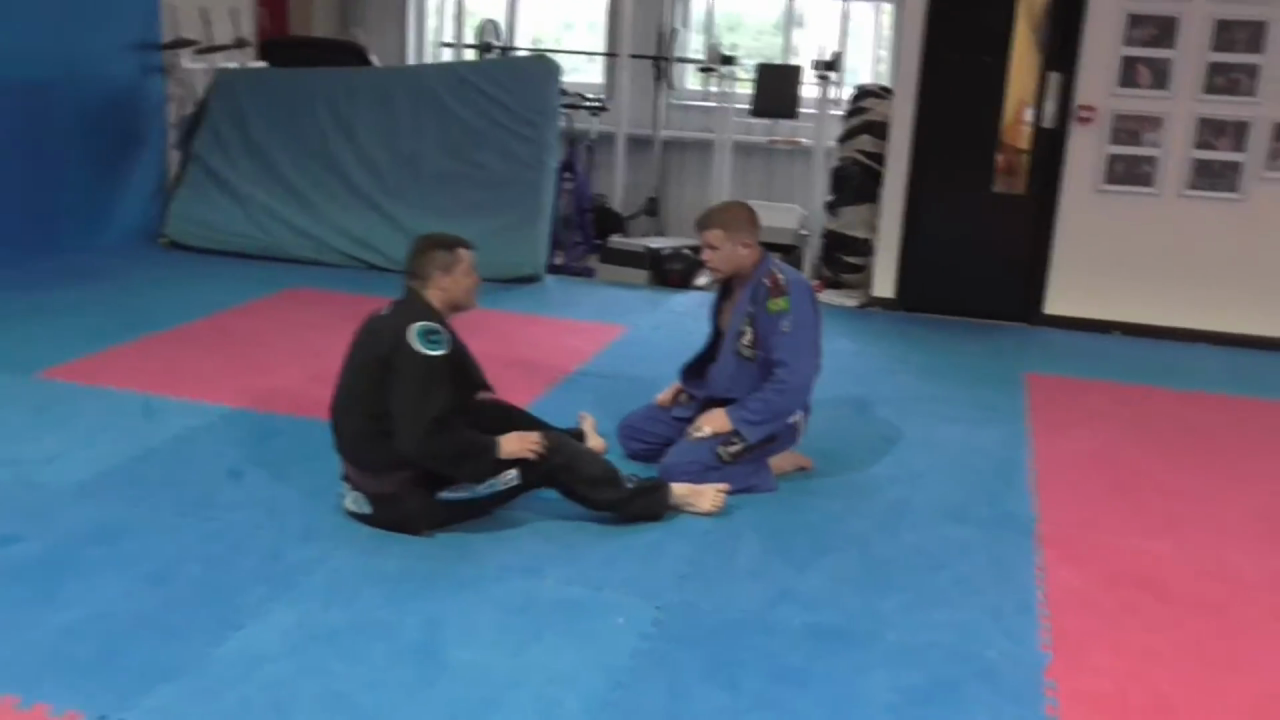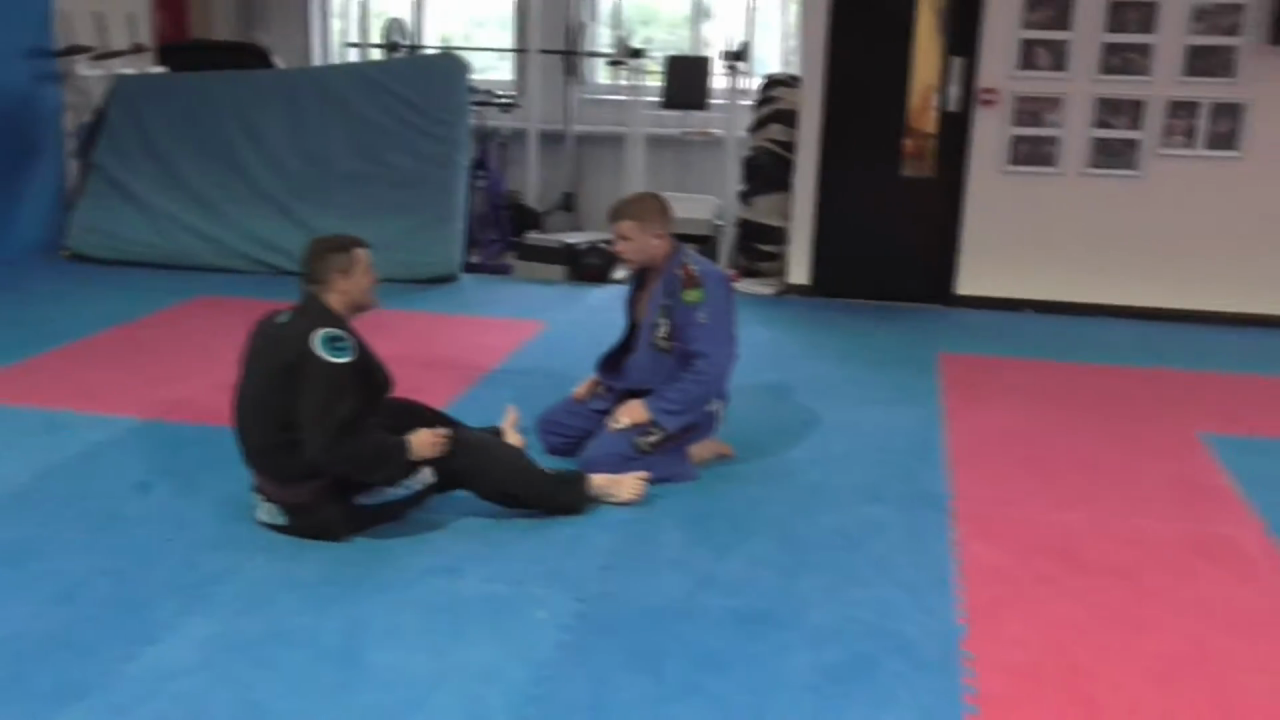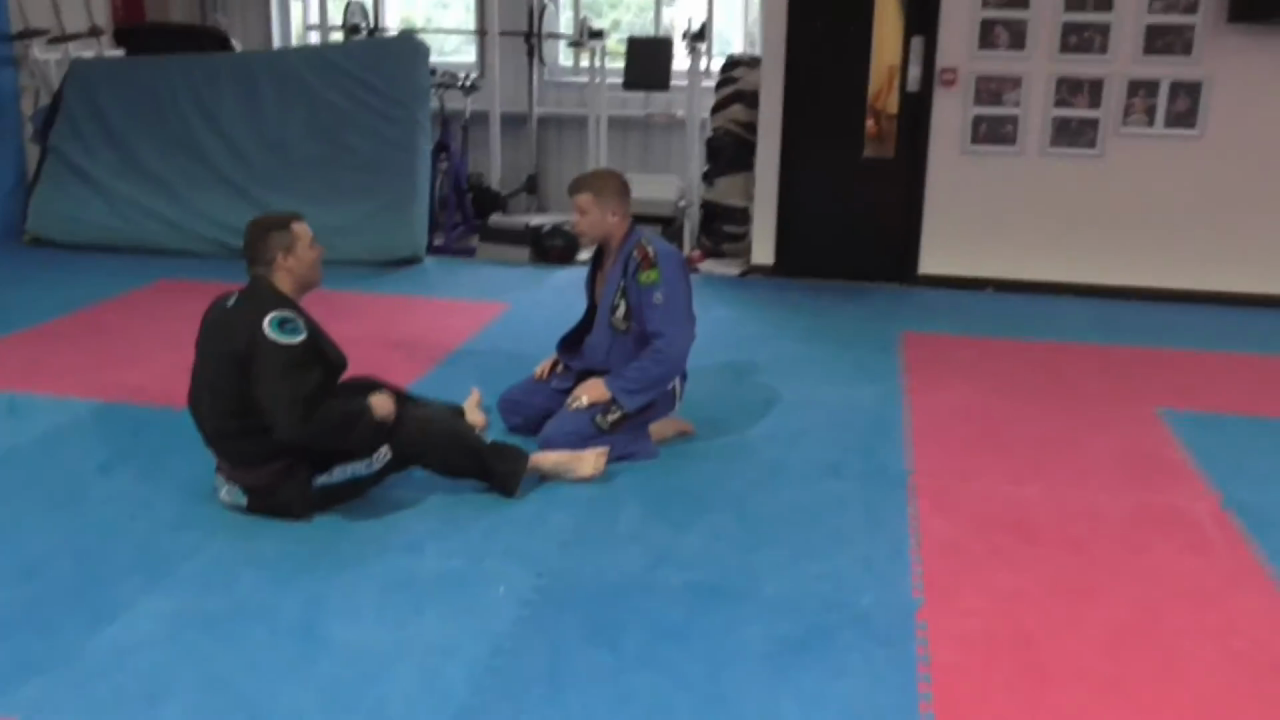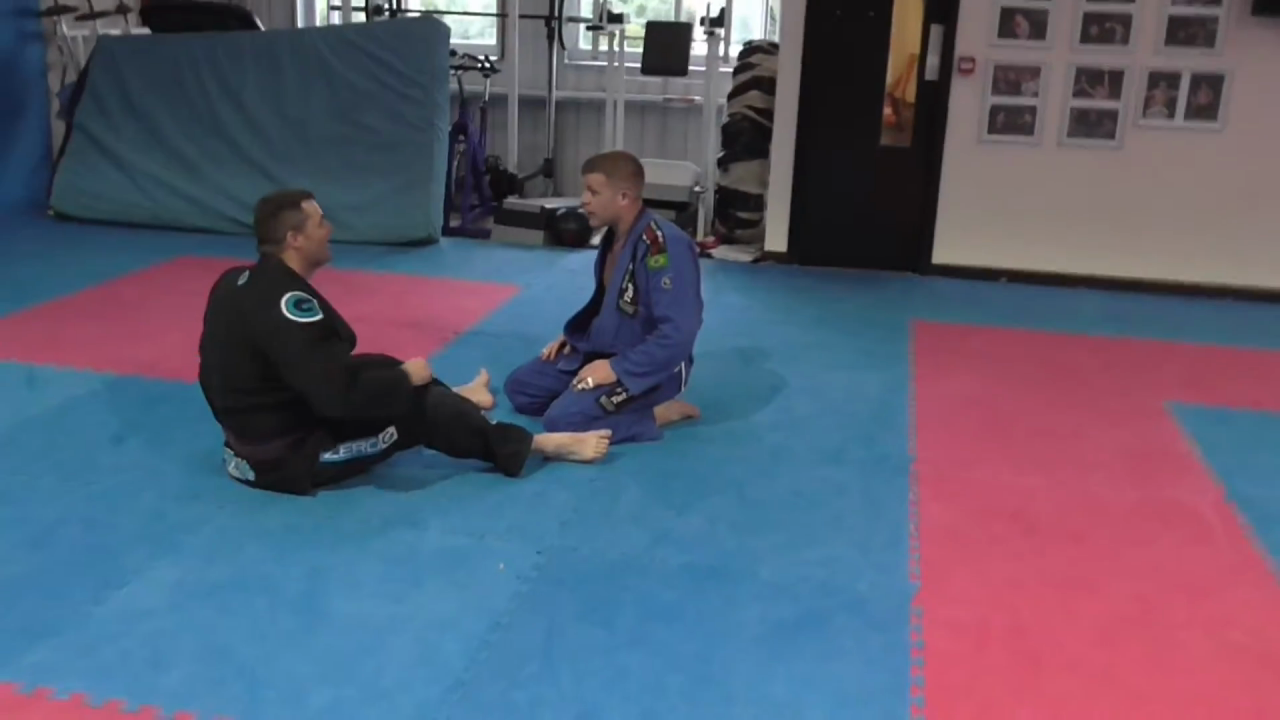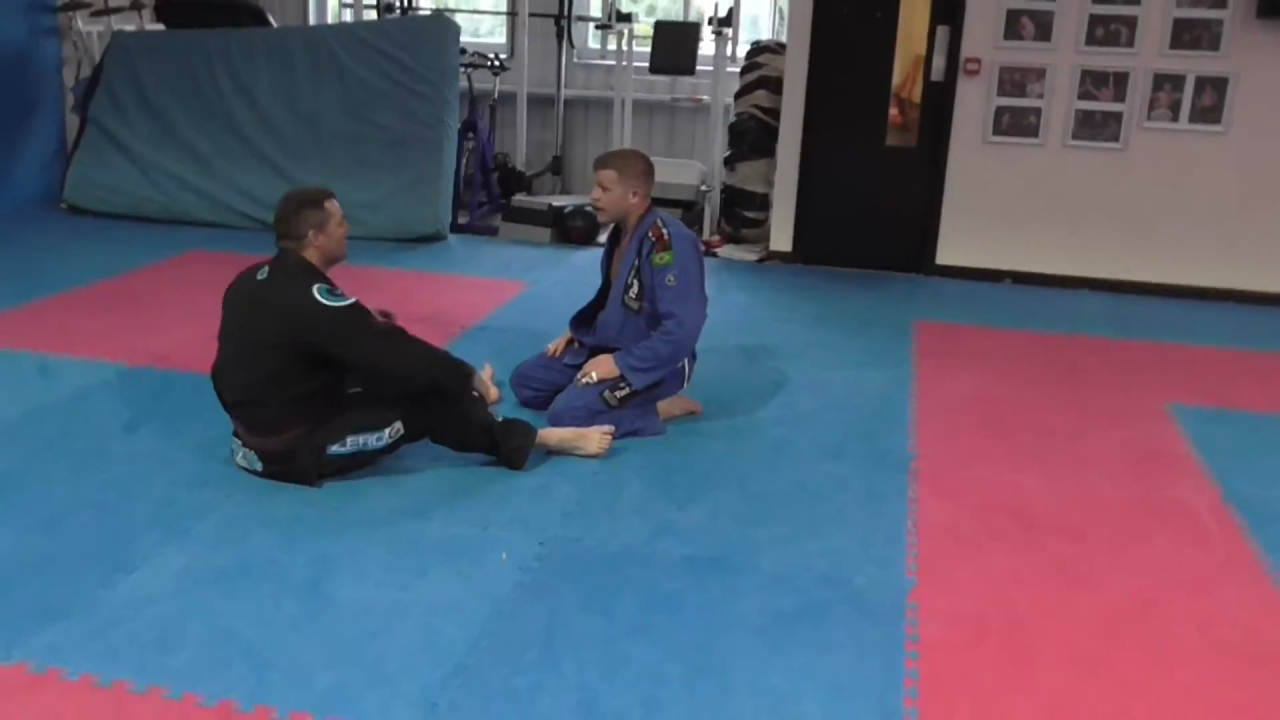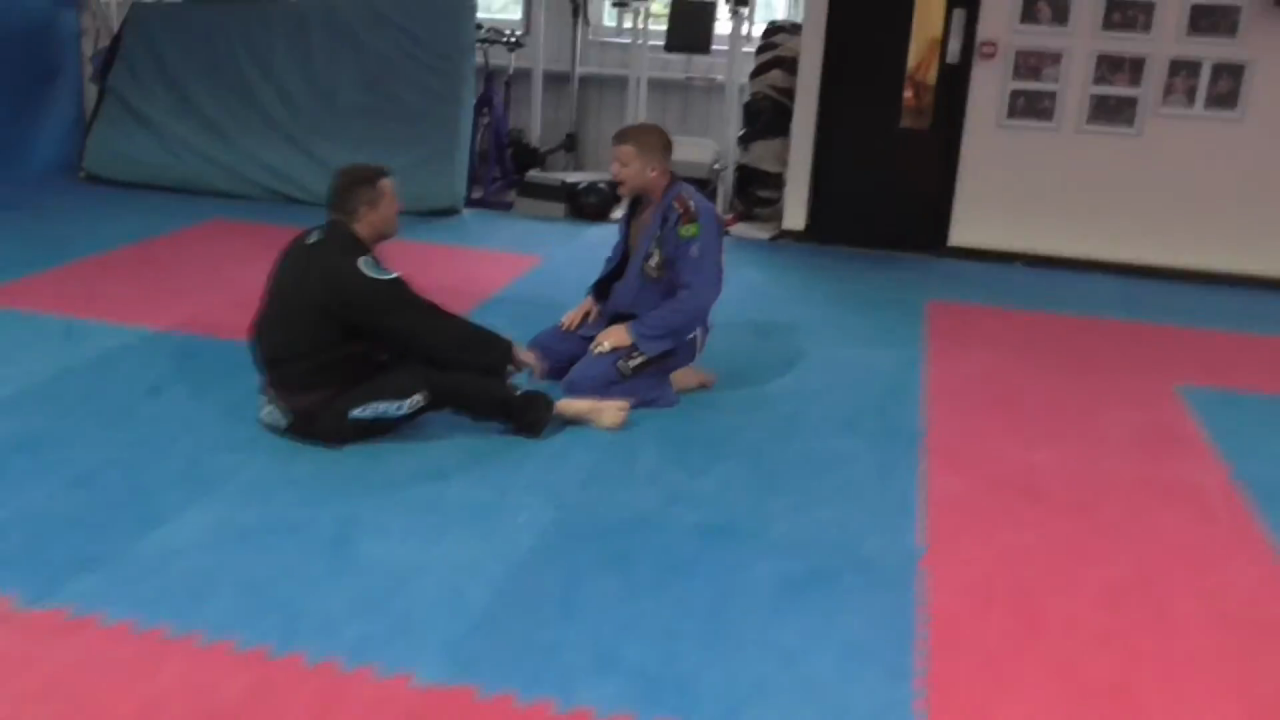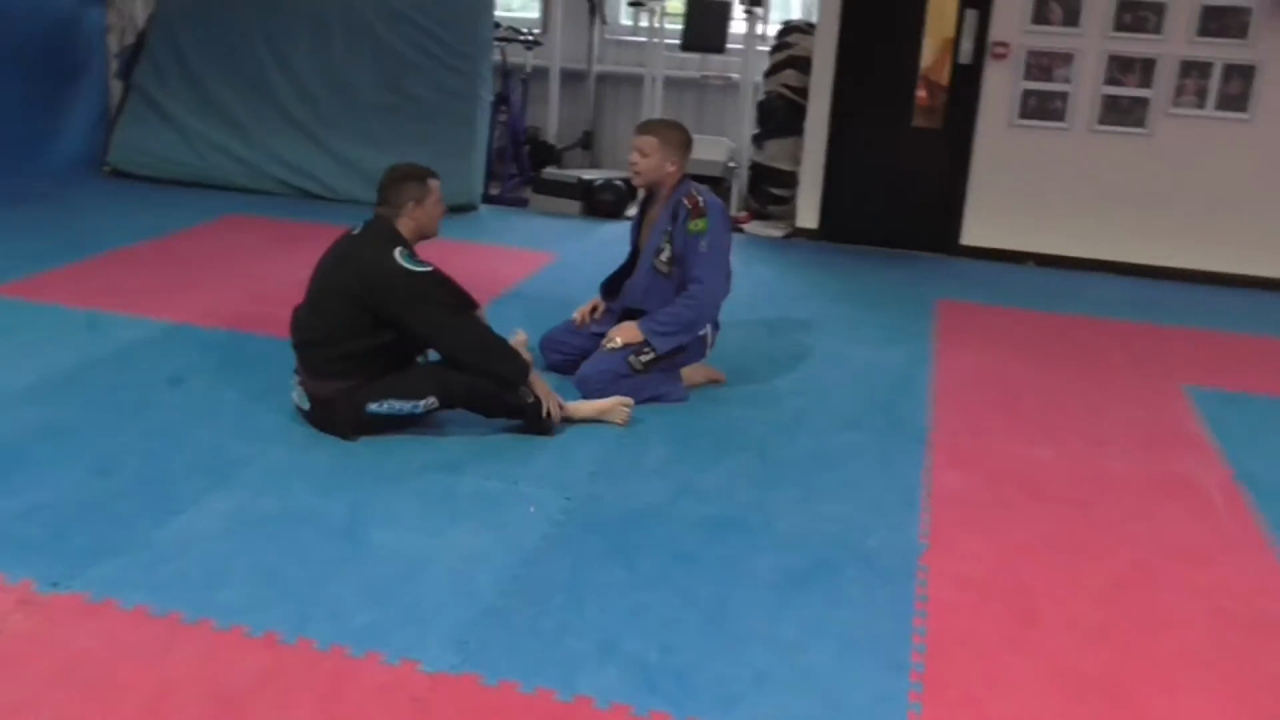
dt=0.3s
person 1, frame 1
left shoulder: (394, 318)
right shoulder: (424, 335)
right elbow: (424, 441)
left wrist: (468, 395)
right wrist: (497, 449)
left hip: (375, 471)
right hip: (406, 493)
left knee: (486, 411)
right knee: (544, 454)
left ankle: (575, 441)
right ankle: (665, 496)
person 1, frame 2
left shoulder: (281, 323)
right shoulder: (328, 342)
right elbow: (333, 446)
right wrist: (406, 450)
left hip: (284, 478)
right hip: (320, 499)
left knee: (402, 414)
right knee: (458, 453)
left ankle: (495, 441)
right ankle: (580, 489)
person 1, frame 3
left shoulder: (230, 306)
right shoulder: (277, 325)
right elbow: (302, 425)
right wrist: (368, 413)
left hip: (245, 456)
right hip: (280, 479)
left knee: (366, 391)
right knee: (414, 430)
left ankle: (456, 418)
right ankle: (534, 463)
person 1, frame 4
left shoulder: (235, 282)
right shoulder: (289, 306)
right elbow: (343, 398)
right wrist: (407, 377)
left hip: (251, 433)
right hip: (287, 455)
left knee: (373, 370)
right knee: (421, 410)
left ankle: (456, 399)
right ankle: (538, 444)
person 1, frame 5
left shoulder: (254, 279)
right shoulder: (312, 299)
right elbow: (393, 352)
right wrist: (465, 374)
left hip: (259, 427)
right hip: (295, 448)
right knee: (426, 406)
left ankle: (464, 393)
right ankle: (540, 439)
person 1, frame 6
left shoulder: (315, 244)
right shoulder: (353, 272)
right elbow: (431, 326)
right wrist: (509, 352)
left hip: (289, 391)
right hip: (318, 411)
left knee: (418, 346)
right knee: (442, 378)
left ankle: (484, 357)
right ankle: (554, 409)
person 1, frame 7
left shoulder: (368, 238)
right shoulder: (389, 266)
left elbow: (431, 286)
right elbow: (456, 331)
right wrist: (527, 375)
left hip: (322, 377)
right hip: (340, 401)
right knee: (457, 382)
right ankle: (568, 410)
person 2, frame 1
left shoulder: (787, 292)
right shoulder: (731, 281)
left elbow: (794, 380)
left wrist: (735, 417)
right wrist: (687, 381)
left hip: (763, 415)
right hip: (717, 398)
left knee: (678, 468)
right knee: (633, 432)
left ankle: (774, 462)
right ankle: (738, 451)
person 2, frame 2
left shoulder: (700, 282)
right shoulder: (646, 273)
left elbow: (711, 369)
left wrist: (653, 407)
right wrist: (604, 374)
left hip: (680, 405)
right hip: (634, 390)
left knee: (599, 460)
right knee: (552, 427)
left ankle: (693, 451)
right ankle: (655, 441)
person 2, frame 3
left shoulder: (658, 261)
right shoulder: (605, 253)
left elbow: (670, 350)
left wrist: (612, 386)
right wrist: (564, 353)
left hip: (641, 385)
right hip: (594, 369)
left knee: (558, 439)
right knee: (513, 406)
left ankle: (654, 429)
right ankle: (617, 420)
person 2, frame 4
left shoulder: (666, 246)
right shoulder: (614, 236)
left elbow: (678, 333)
left wrist: (618, 368)
right wrist: (572, 335)
left hip: (647, 367)
right hip: (601, 351)
left knee: (563, 420)
right knee: (519, 386)
left ankle: (659, 412)
right ankle: (620, 401)
person 2, frame 5
left shoulder: (671, 243)
right shoulder: (621, 232)
left elbow: (682, 330)
left wrist: (621, 363)
right wrist: (578, 330)
left hip: (651, 363)
right hip: (606, 346)
left knee: (566, 415)
right knee: (524, 381)
left ankle: (662, 407)
right ankle: (630, 397)
person 2, frame 6
left shoulder: (692, 213)
right shoulder: (639, 201)
left elbow: (697, 298)
left wrist: (635, 332)
right wrist: (595, 297)
left hip: (665, 333)
right hip: (621, 316)
left knee: (582, 383)
right knee: (543, 351)
left ankle: (675, 379)
person 2, frame 7
left shoulder: (701, 210)
right shoulder: (652, 199)
left elbow: (706, 295)
left wrist: (645, 329)
right wrist: (607, 296)
left hip: (676, 329)
right hip: (632, 312)
left knee: (594, 379)
right knee: (553, 346)
left ankle: (686, 374)
right ankle: (653, 363)
